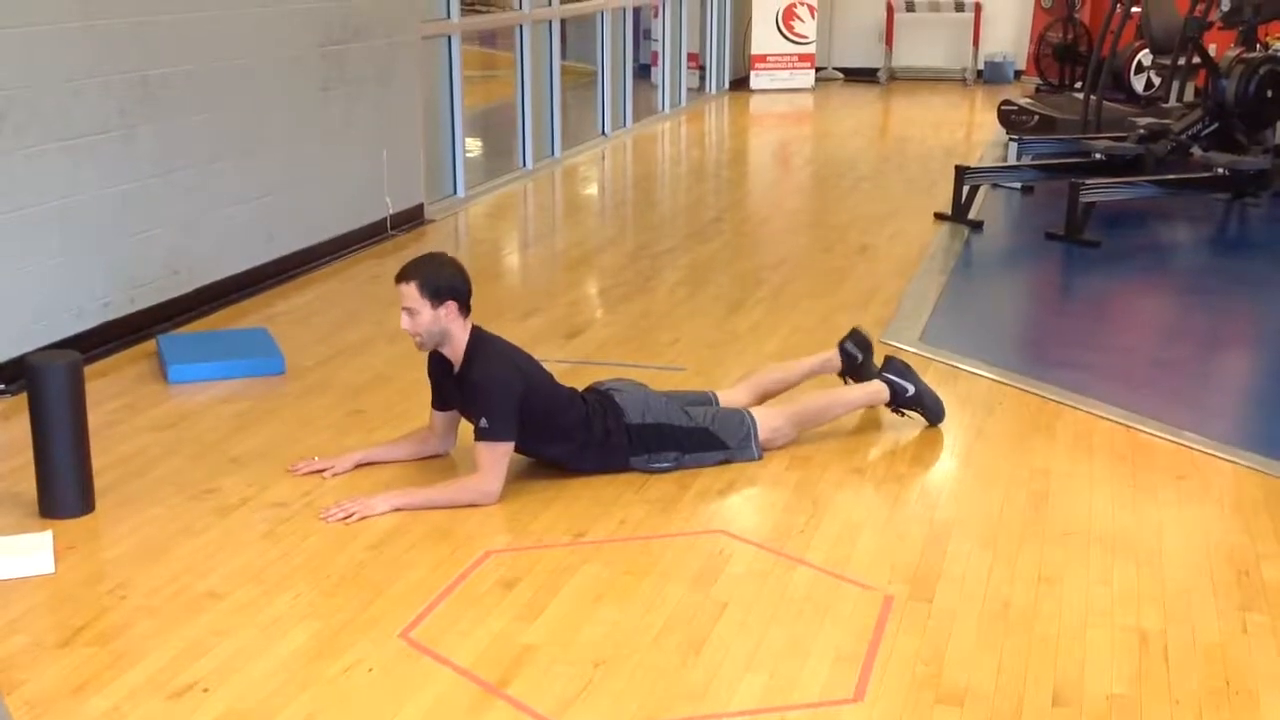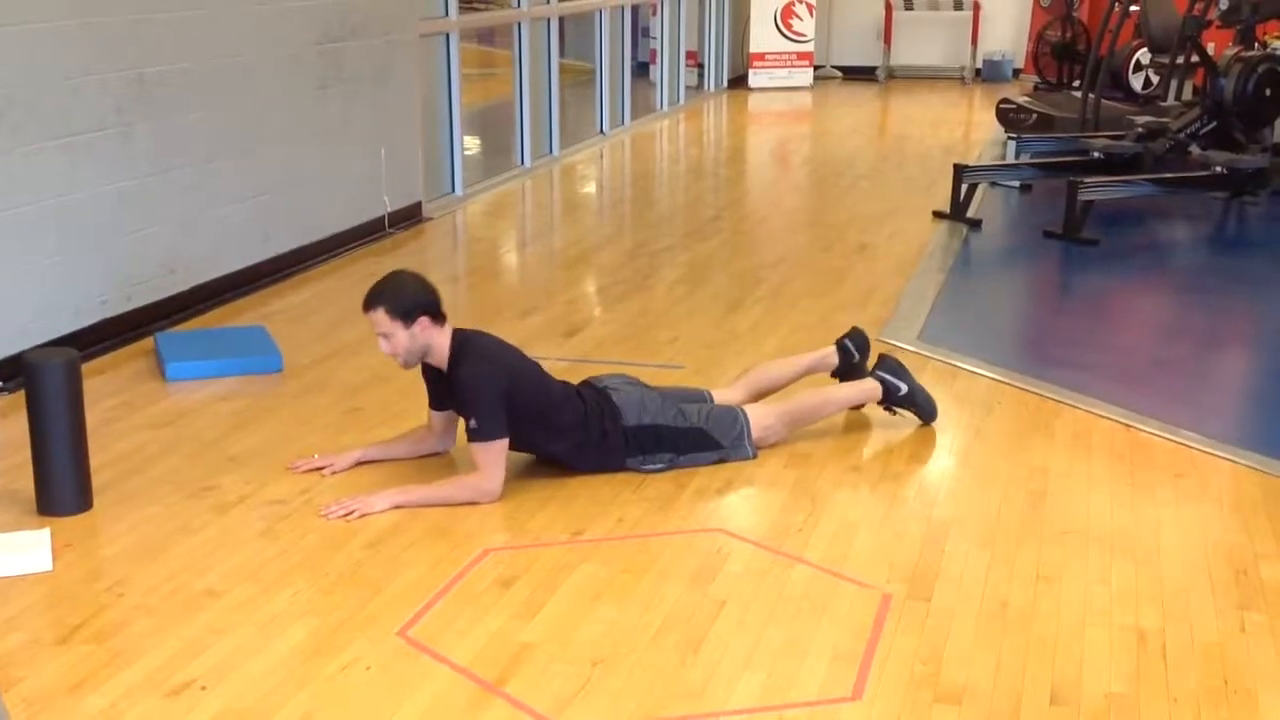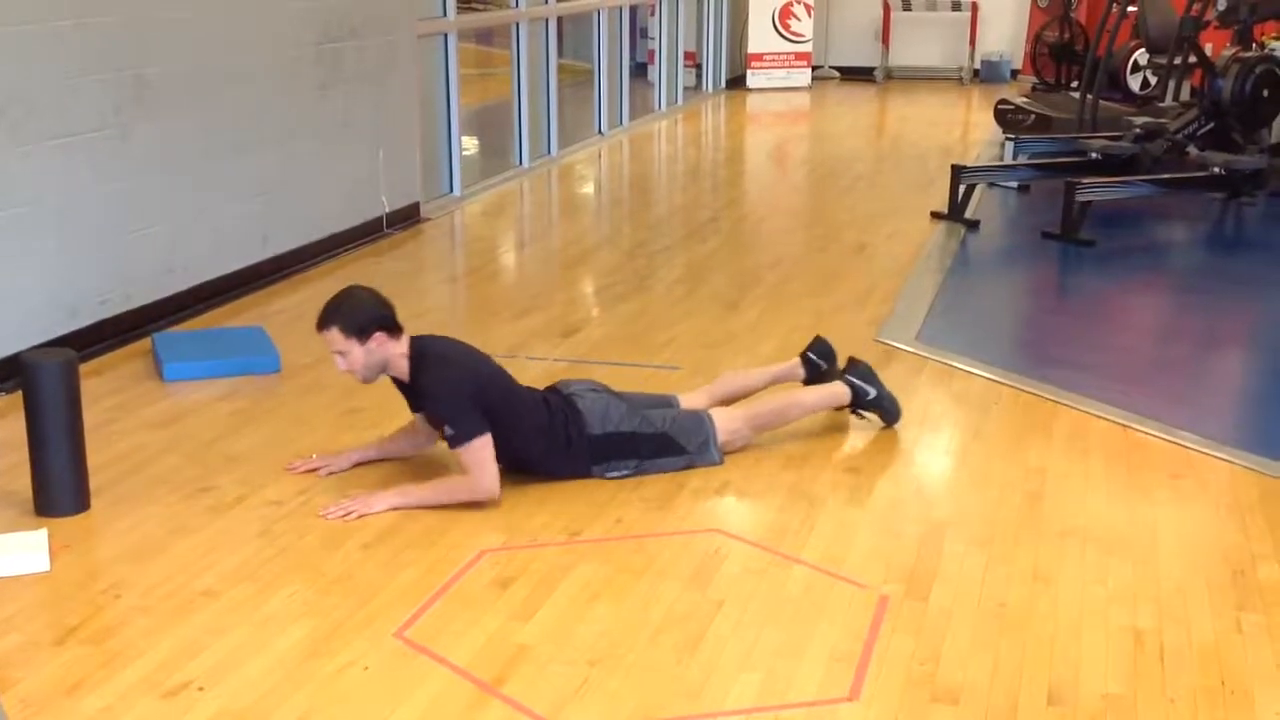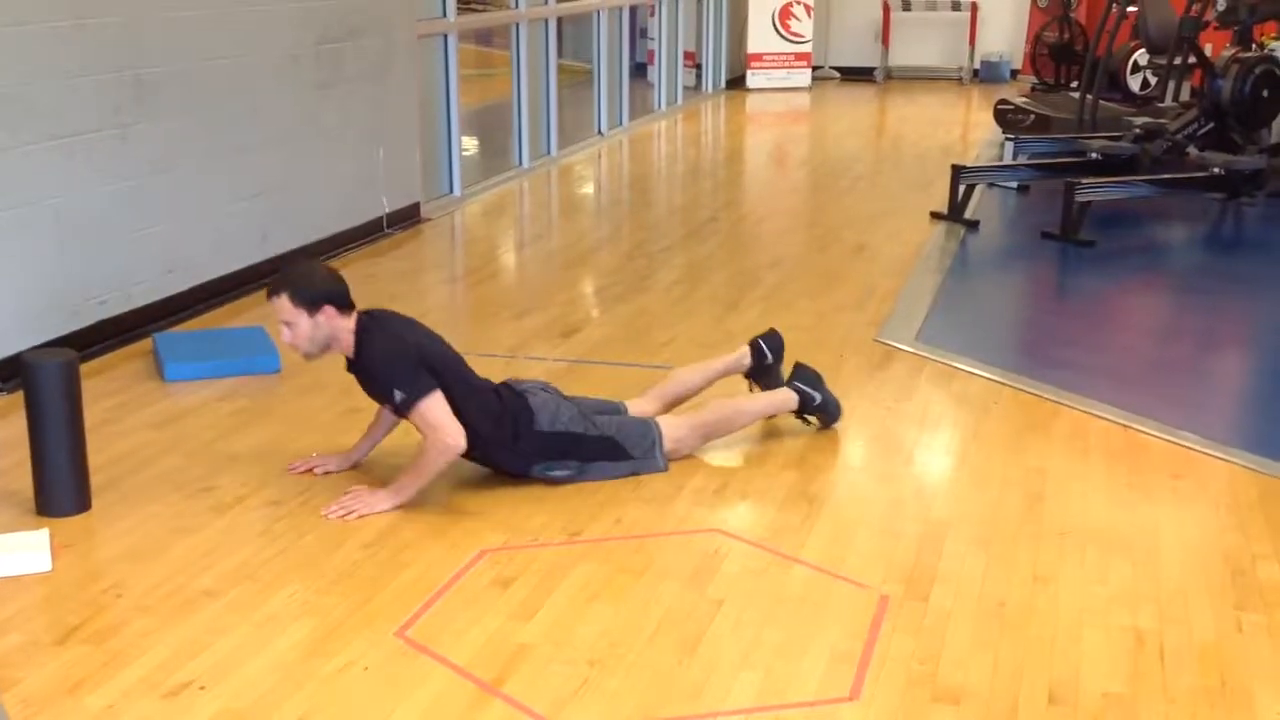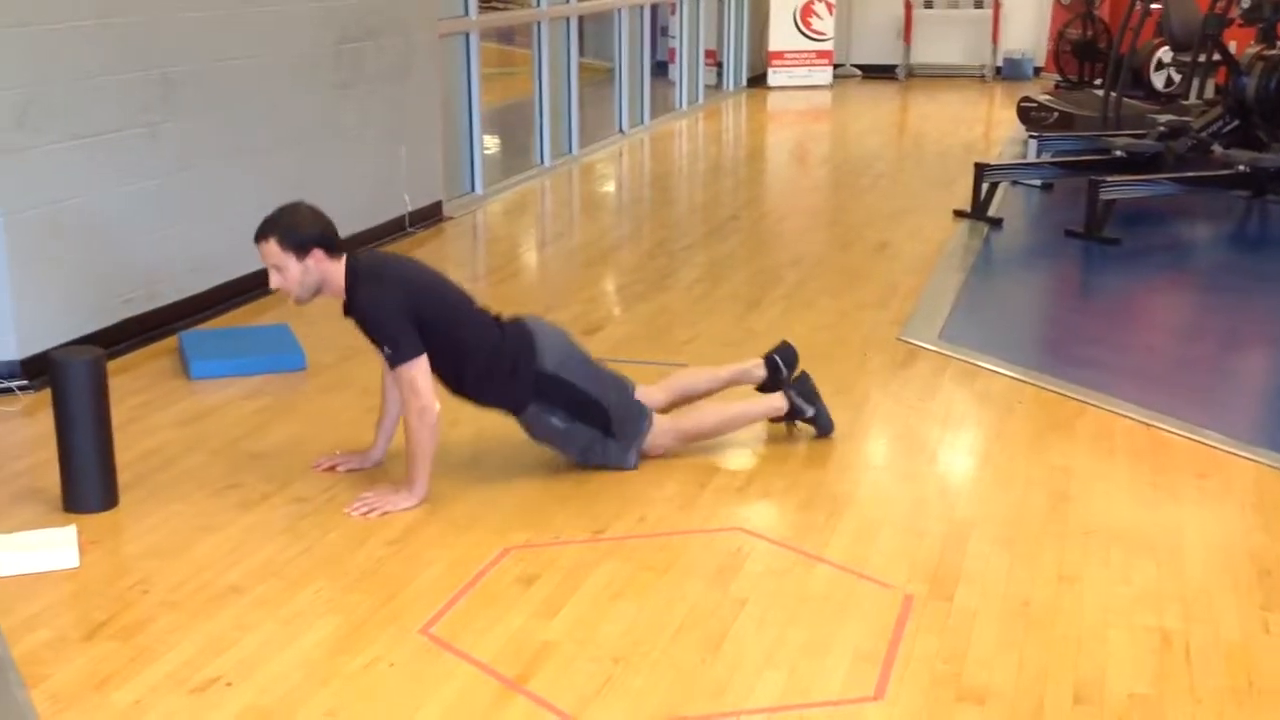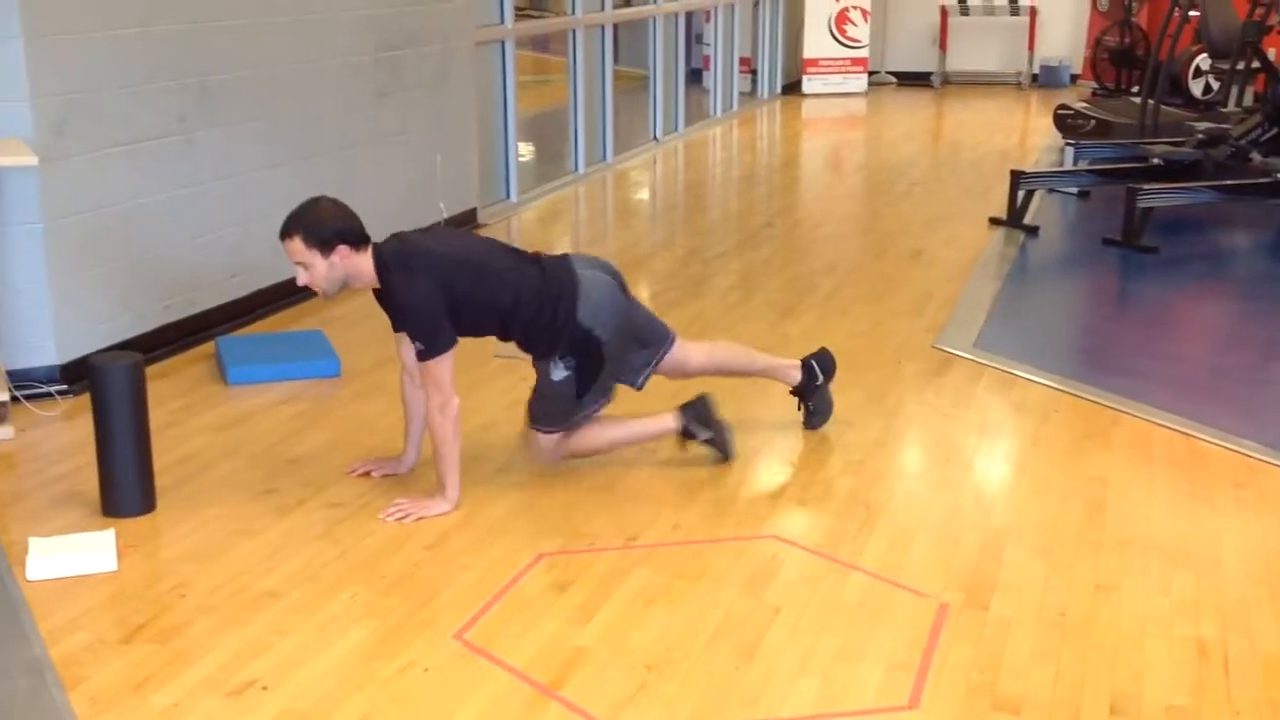
dt=0.3s
person 1, frame 1
left shoulder: (491, 374)
right shoulder: (445, 361)
left elbow: (487, 486)
right elbow: (437, 439)
left wrist: (389, 499)
right wrist: (357, 456)
left hip: (630, 433)
right hip: (608, 405)
left knee: (772, 428)
right knee: (737, 397)
left ankle: (888, 386)
right ankle: (842, 356)
person 1, frame 2
left shoulder: (477, 374)
right shoulder: (442, 361)
left elbow: (488, 484)
right elbow: (439, 434)
left wrist: (392, 497)
right wrist: (358, 453)
left hip: (626, 432)
right hip: (604, 398)
left knee: (764, 426)
right knee: (733, 394)
left ankle: (879, 384)
right ankle: (839, 355)
person 1, frame 3
left shoulder: (441, 380)
right shoulder: (418, 360)
left elbow: (484, 483)
right elbow: (425, 432)
left wrist: (390, 497)
right wrist: (353, 455)
left hip: (591, 441)
right hip: (574, 403)
left knee: (732, 429)
right knee: (699, 401)
left ankle: (846, 388)
right ankle: (807, 364)
person 1, frame 4
left shoulder: (381, 351)
right shoulder: (372, 329)
left elbow: (450, 439)
left wrist: (395, 494)
right wrist: (354, 454)
left hip: (535, 439)
right hip: (524, 404)
left knee: (680, 437)
right knee: (646, 408)
left ankle: (795, 394)
right ankle: (753, 354)
person 1, frame 5
left shoulder: (374, 299)
right shoulder: (371, 275)
left elbow: (424, 406)
right elbow: (401, 371)
left wrist: (412, 490)
right wrist: (372, 451)
left hip: (535, 374)
right hip: (528, 349)
left knee: (660, 435)
right knee: (652, 399)
left ankle: (785, 401)
right ankle: (767, 367)
person 1, frame 6
left shoulder: (413, 286)
right shoulder: (391, 266)
left elbow: (442, 401)
right elbow: (413, 370)
left wrist: (447, 496)
right wrist: (407, 456)
left hip: (577, 317)
right hip: (584, 283)
left knee: (546, 442)
right knee: (683, 358)
left ankle: (681, 422)
right ankle: (804, 372)
